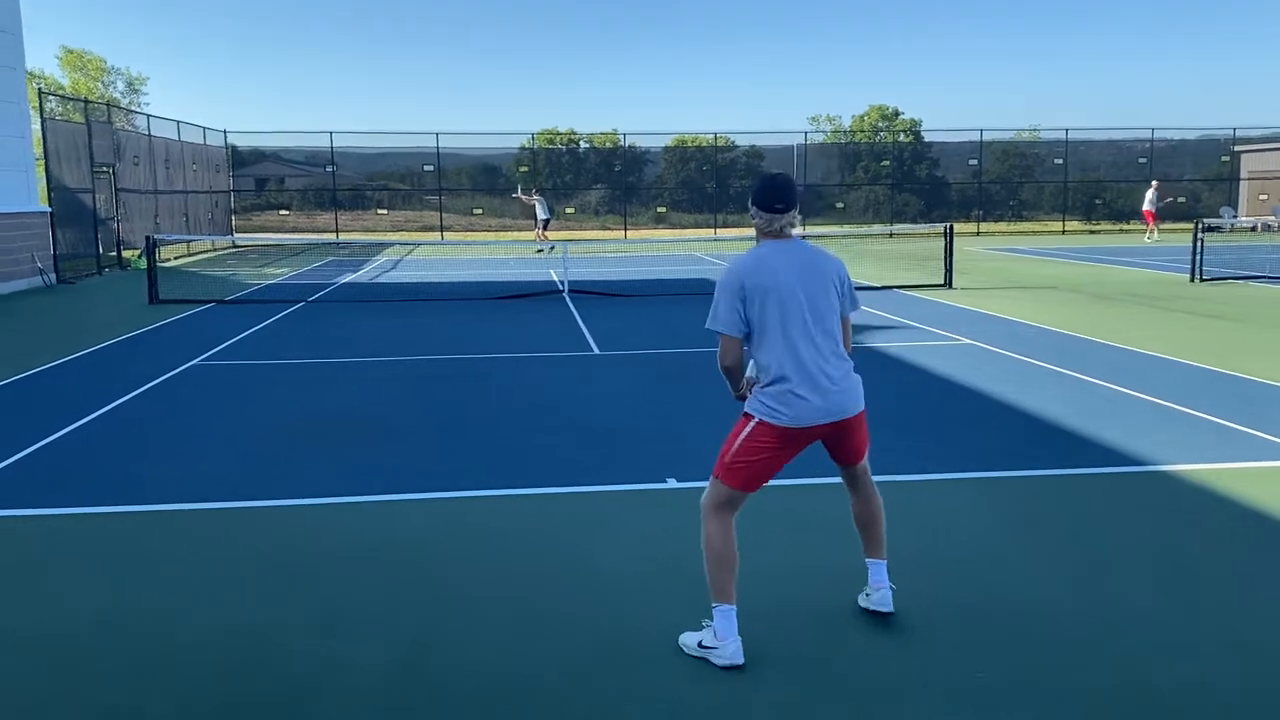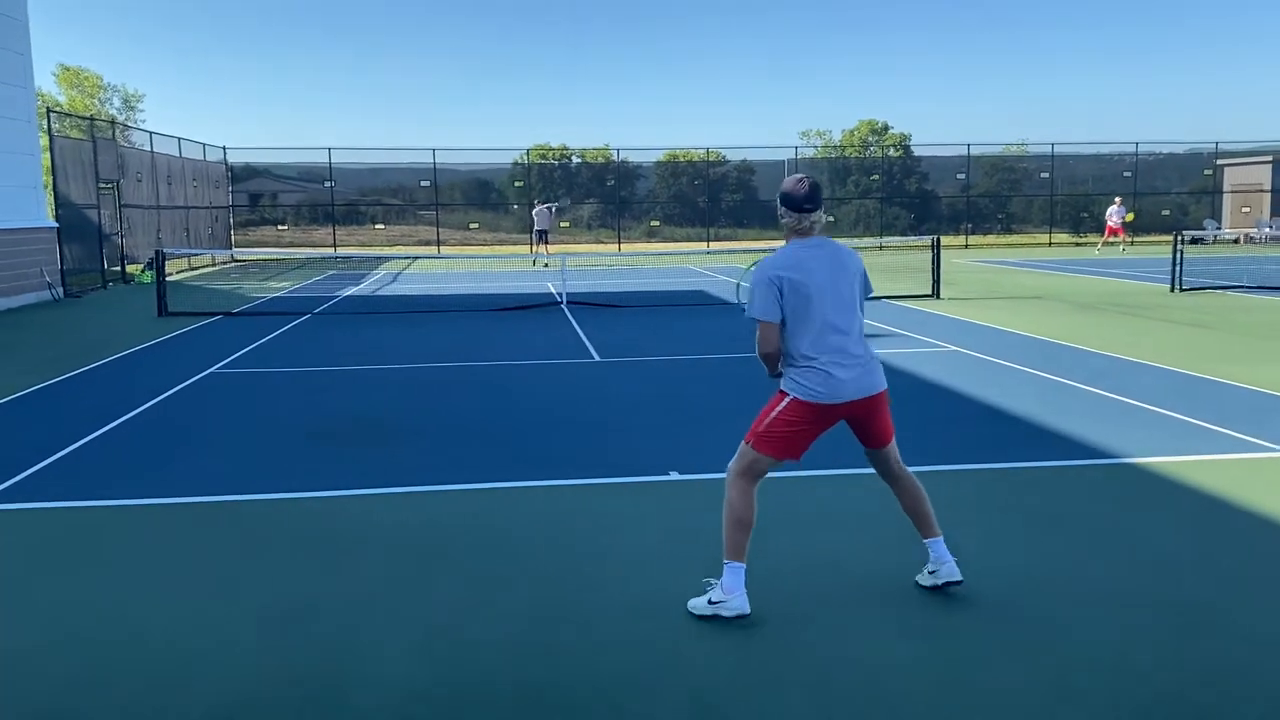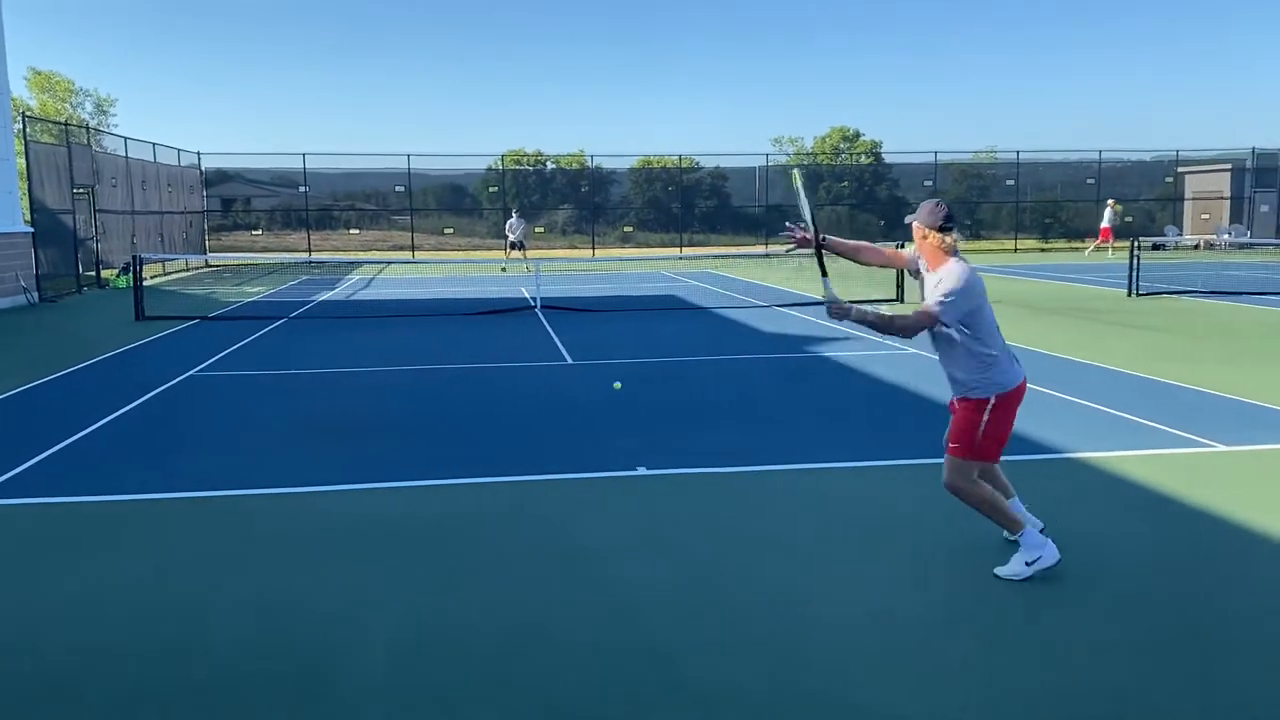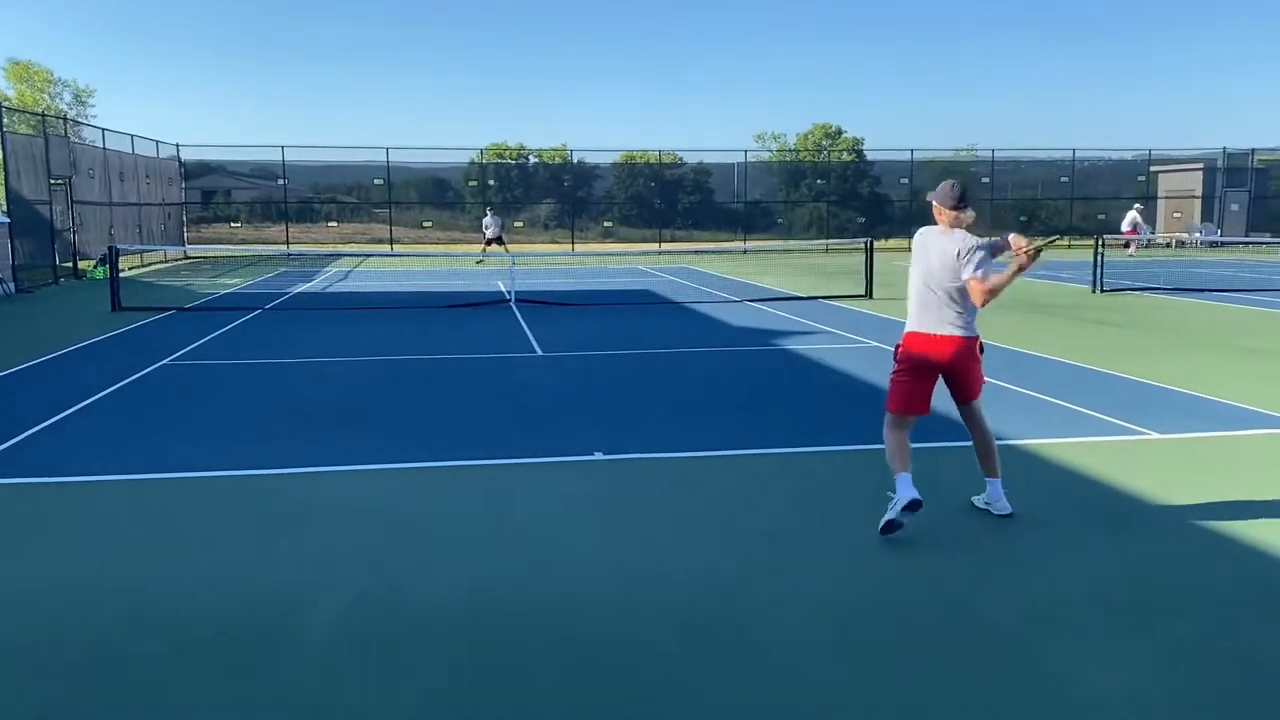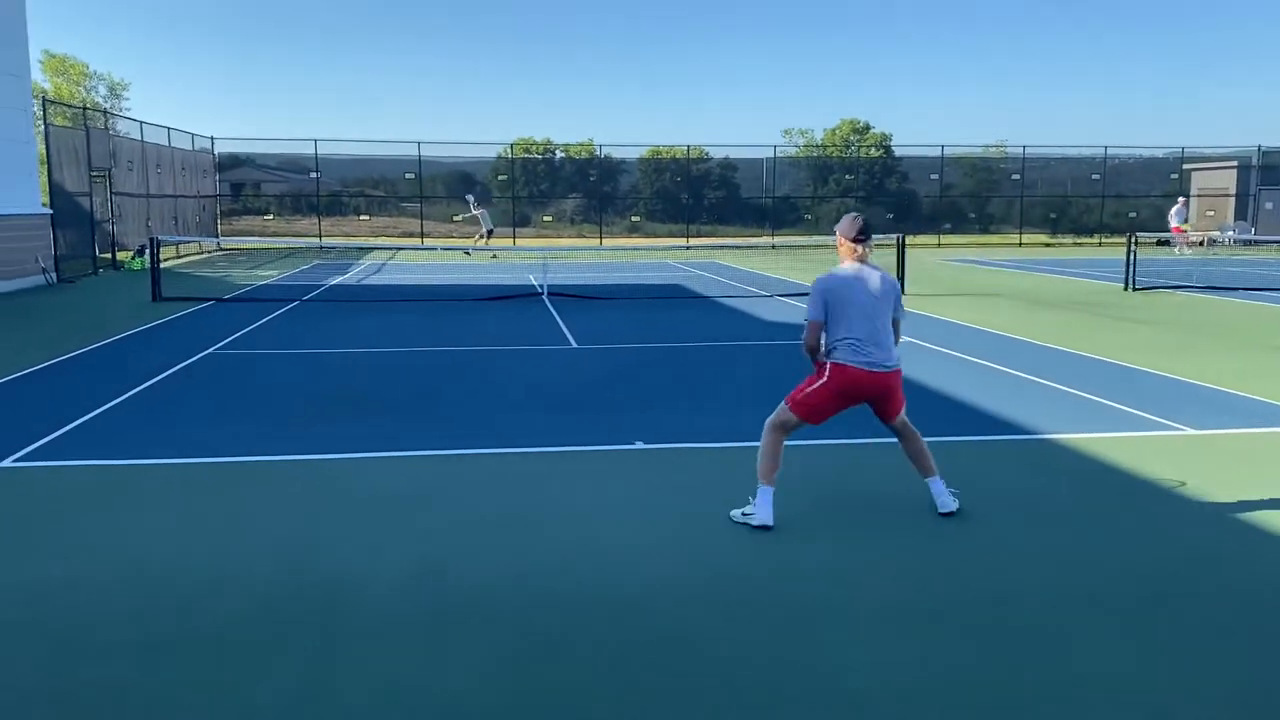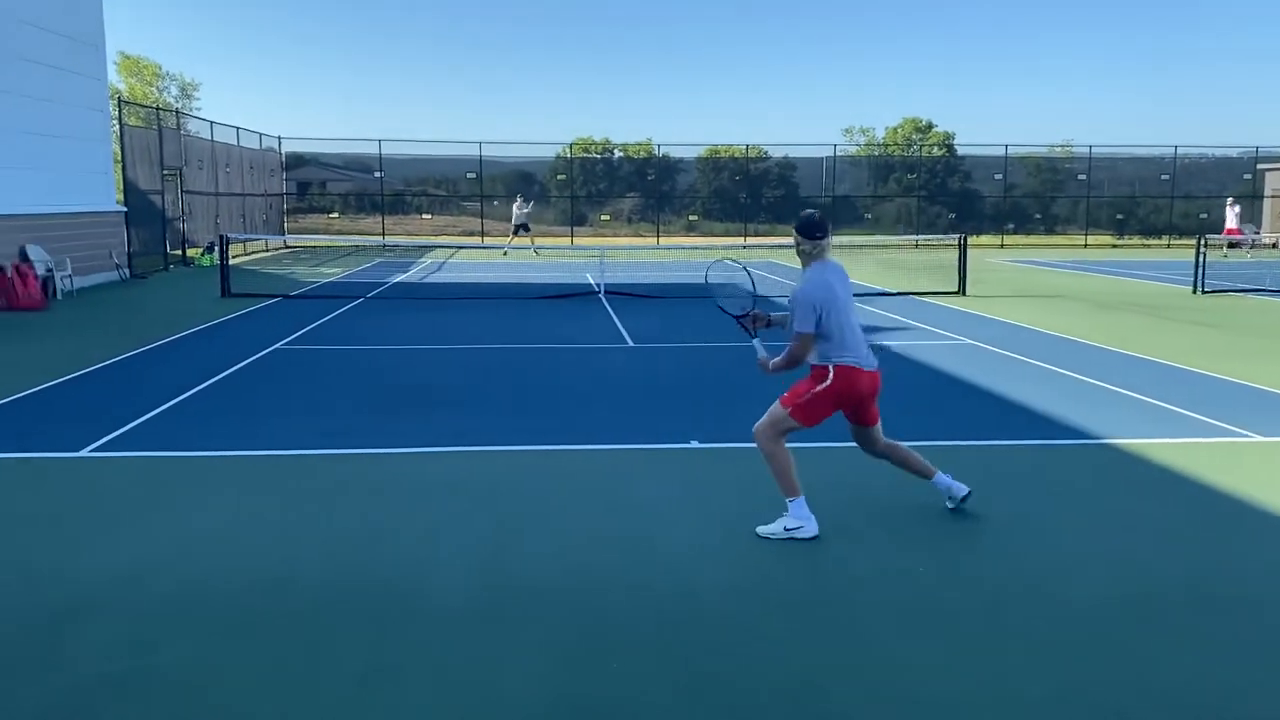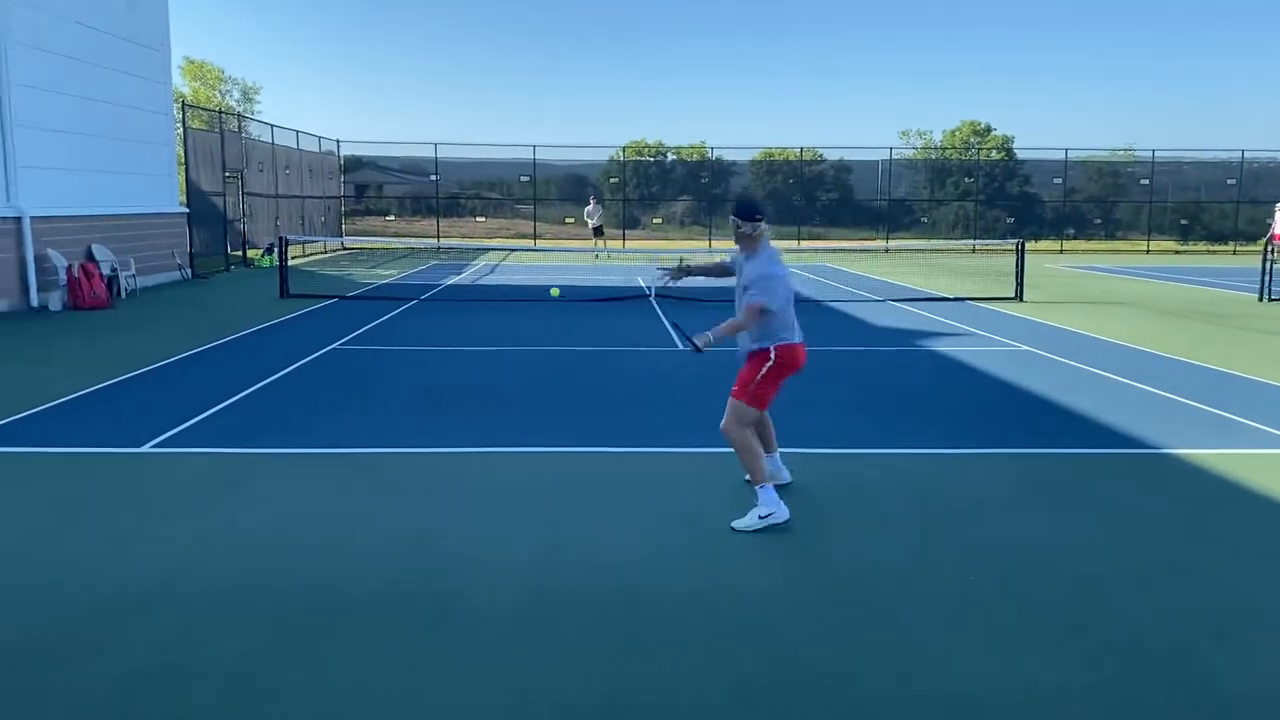
dt=0.7s
person 1, frame 1
left shoulder: (739, 272)
right shoulder: (831, 264)
left elbow: (730, 359)
right elbow: (844, 342)
left wrist: (740, 387)
left hip: (780, 409)
right hip: (845, 401)
left knee: (715, 507)
right knee: (860, 479)
left ankle: (724, 635)
right ankle: (878, 587)
person 1, frame 2
left shoulder: (771, 269)
right shoulder: (849, 257)
left elbow: (769, 346)
left wrist: (778, 369)
left hip: (812, 392)
right hip: (868, 385)
left knee: (743, 475)
right knee: (892, 467)
left ankle: (731, 589)
right ankle: (941, 562)
person 1, frame 3
left shoulder: (958, 280)
right shoulder: (931, 260)
left elbow: (908, 326)
right elbow: (879, 255)
left wrist: (852, 312)
right wrist: (820, 241)
left hip: (991, 390)
right hip: (978, 386)
left knee: (957, 478)
right knee: (963, 451)
left ankle: (1035, 548)
right ankle: (1022, 517)
person 1, frame 4
left shoulder: (922, 237)
right shoulder: (972, 244)
right elbow: (980, 297)
left wrist: (1007, 244)
right wrist: (1018, 265)
left hip: (917, 344)
right hip: (961, 346)
left knee: (895, 427)
right knee: (974, 419)
left ankle: (904, 491)
right ankle: (995, 495)
person 1, frame 5
left shoulder: (827, 282)
right shoulder: (889, 282)
left elbow: (810, 341)
left wrist: (819, 362)
left hip: (842, 372)
right hip: (886, 374)
left knee: (775, 427)
right knee: (904, 429)
left ankle: (762, 507)
right ankle: (942, 495)
person 1, frame 6
left shoulder: (808, 288)
right shoulder: (835, 272)
left elbow: (798, 355)
left wrist: (772, 365)
right wrist: (770, 319)
left hip: (837, 374)
right hip: (867, 374)
left knee: (766, 432)
right knee: (873, 442)
left ankle: (800, 518)
right ankle: (949, 486)
person 1, frame 7
left shoulder: (763, 268)
right shoulder: (750, 253)
left elbow: (749, 316)
right elbow: (728, 268)
left wrist: (712, 336)
right wrist: (690, 269)
left hip: (774, 353)
right hip: (774, 351)
left knee: (734, 425)
right knee: (754, 405)
left ankle: (770, 505)
right ankle: (775, 468)
